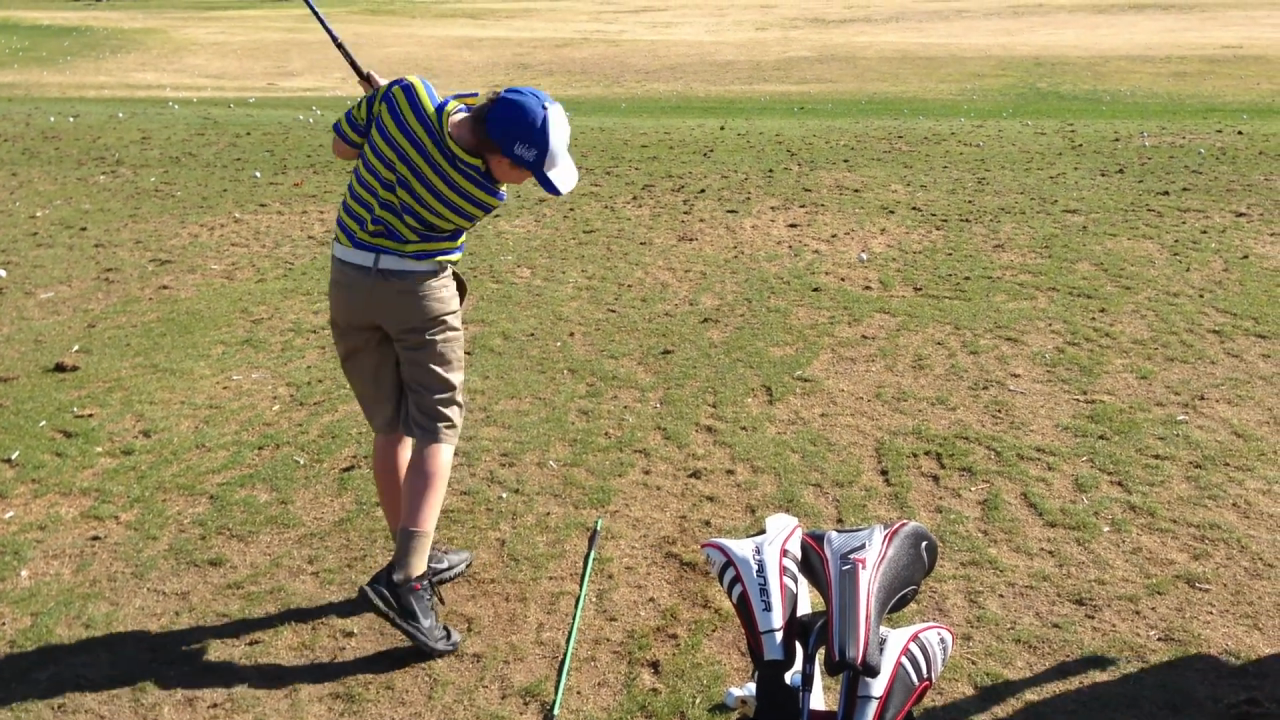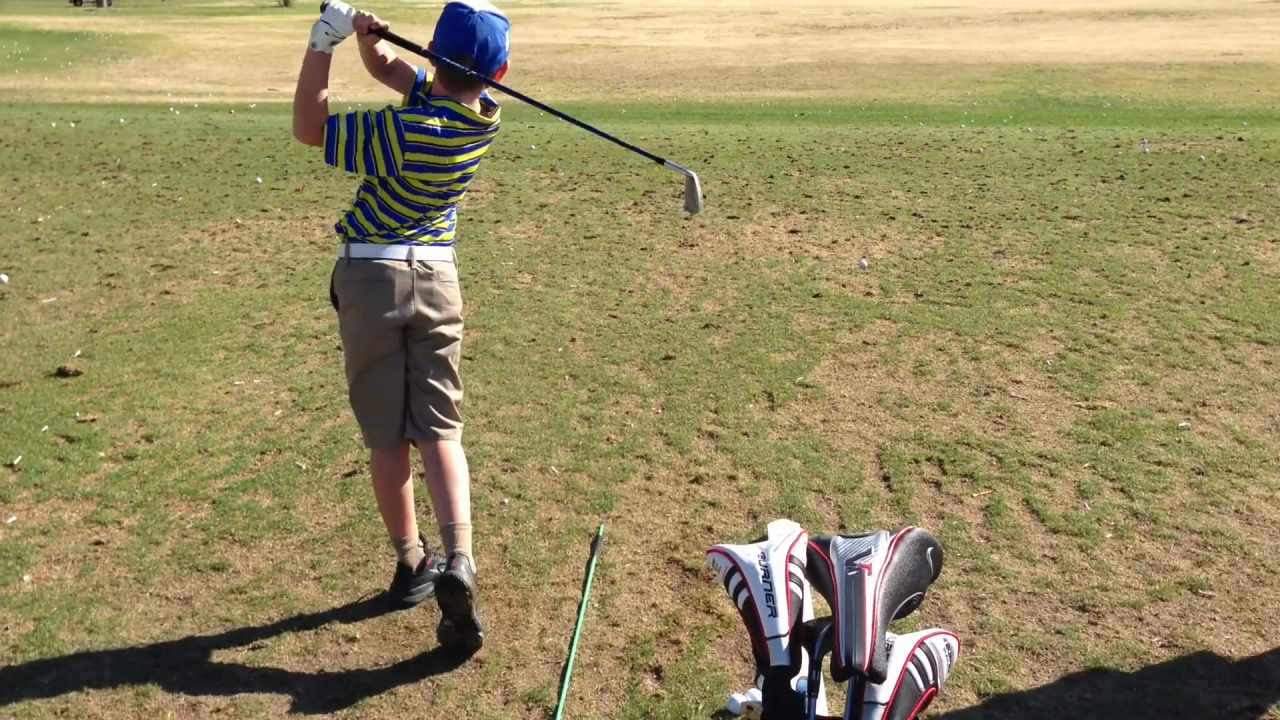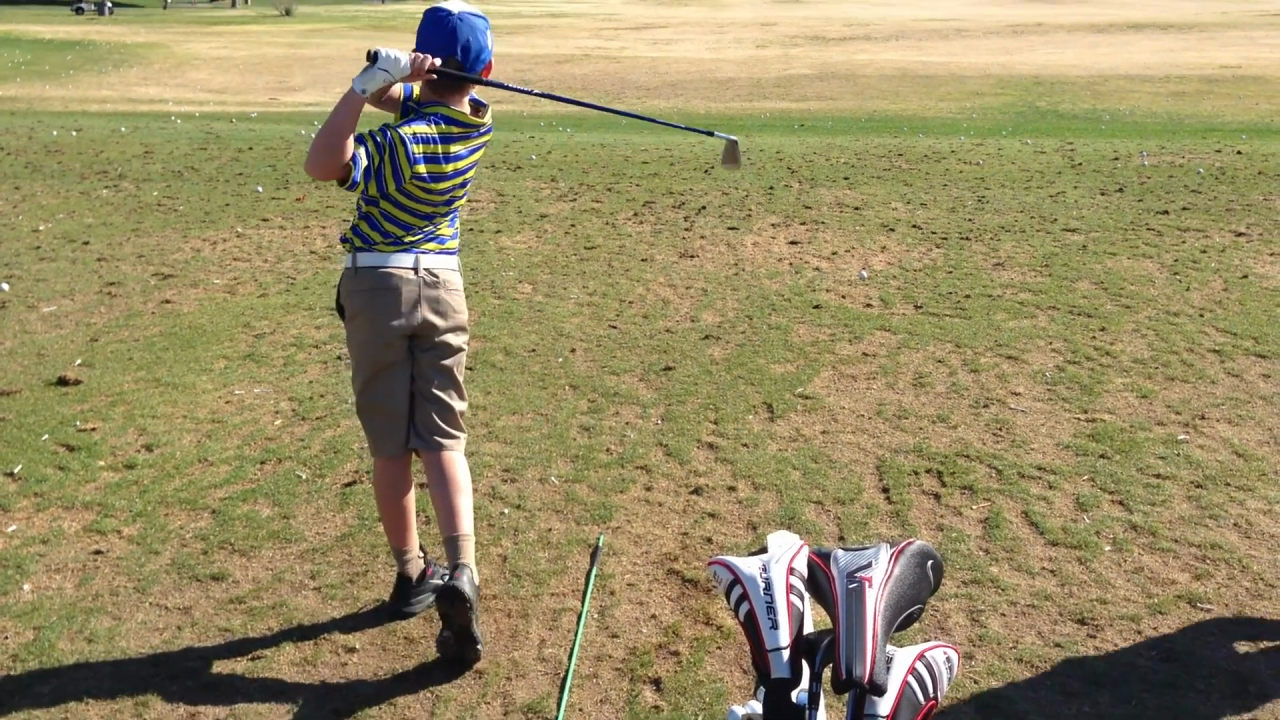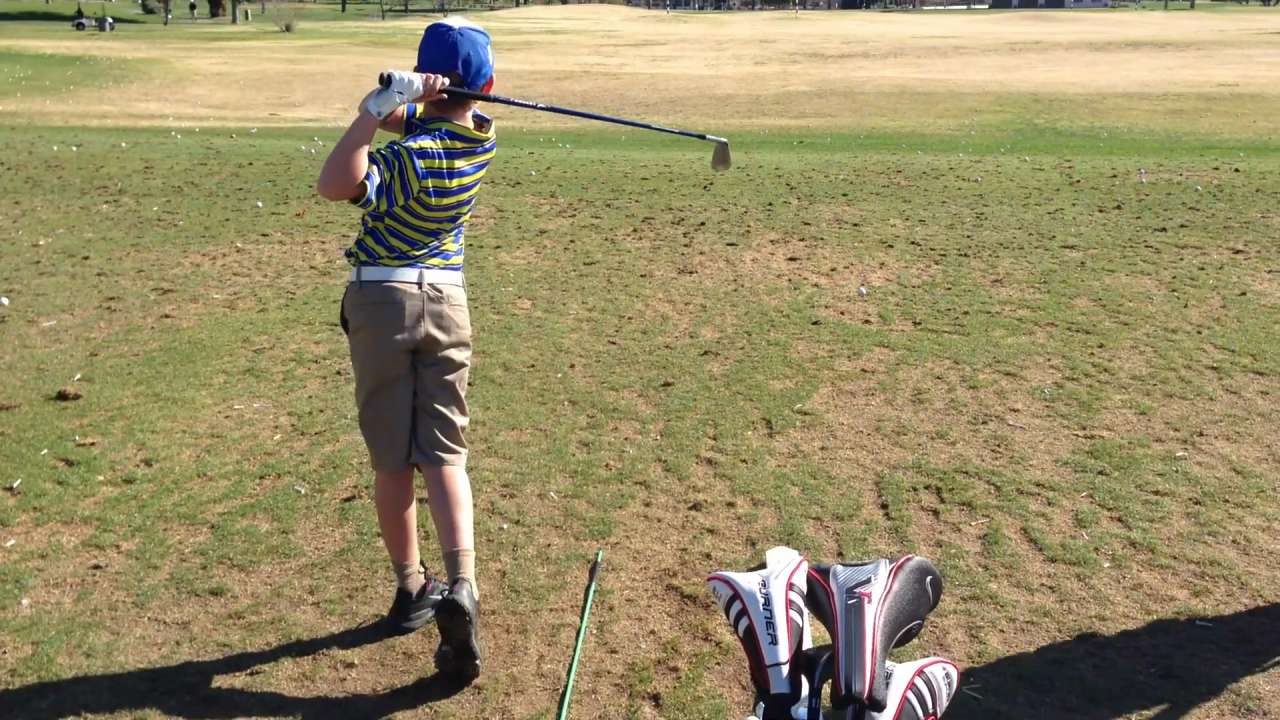
dt=0.4s
person 1, frame 1
left shoulder: (409, 96)
right shoulder: (484, 190)
left elbow: (345, 140)
left hip: (352, 280)
right hip: (423, 294)
left knee: (390, 427)
right knee: (436, 435)
left ankle: (414, 556)
right ankle: (408, 577)
person 1, frame 2
left shoulder: (404, 131)
right shoulder: (485, 117)
left elbow: (307, 127)
right elbow: (391, 68)
left hip: (370, 277)
right hip: (435, 278)
left knee: (387, 436)
right knee: (440, 429)
left ankle: (413, 564)
right ankle: (458, 560)
person 1, frame 3
left shoulder: (406, 143)
right shoulder: (476, 118)
left elbow: (319, 165)
right elbow: (388, 97)
left wrist: (370, 80)
right wrist: (383, 81)
left hip: (376, 286)
right hip: (442, 286)
left knee: (390, 445)
right knee: (443, 439)
left ankle: (413, 573)
right ankle: (460, 571)
person 1, frame 4
left shoulder: (414, 157)
right shoulder: (480, 135)
left elbow: (333, 185)
right elbow: (390, 117)
left wrist: (381, 102)
right wrist: (386, 105)
left hip: (380, 300)
right hip: (445, 301)
left knee: (392, 460)
right knee: (443, 454)
left ankle: (412, 587)
right ankle: (460, 585)
